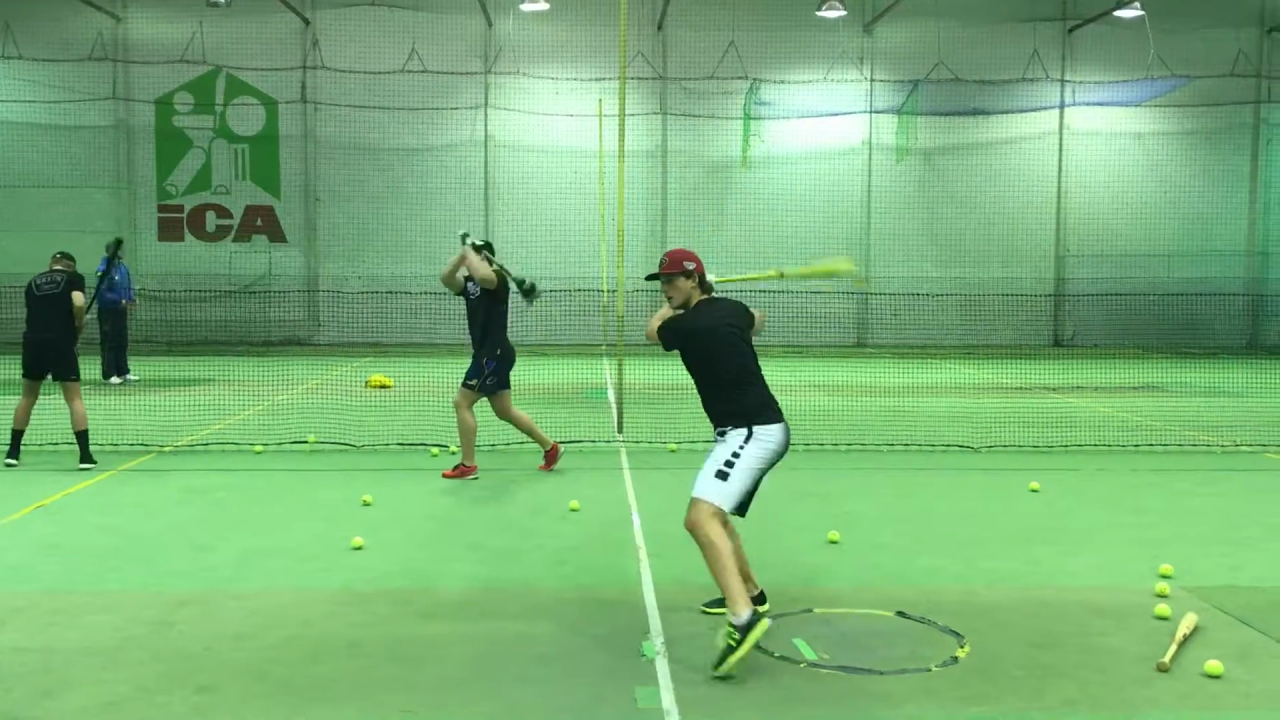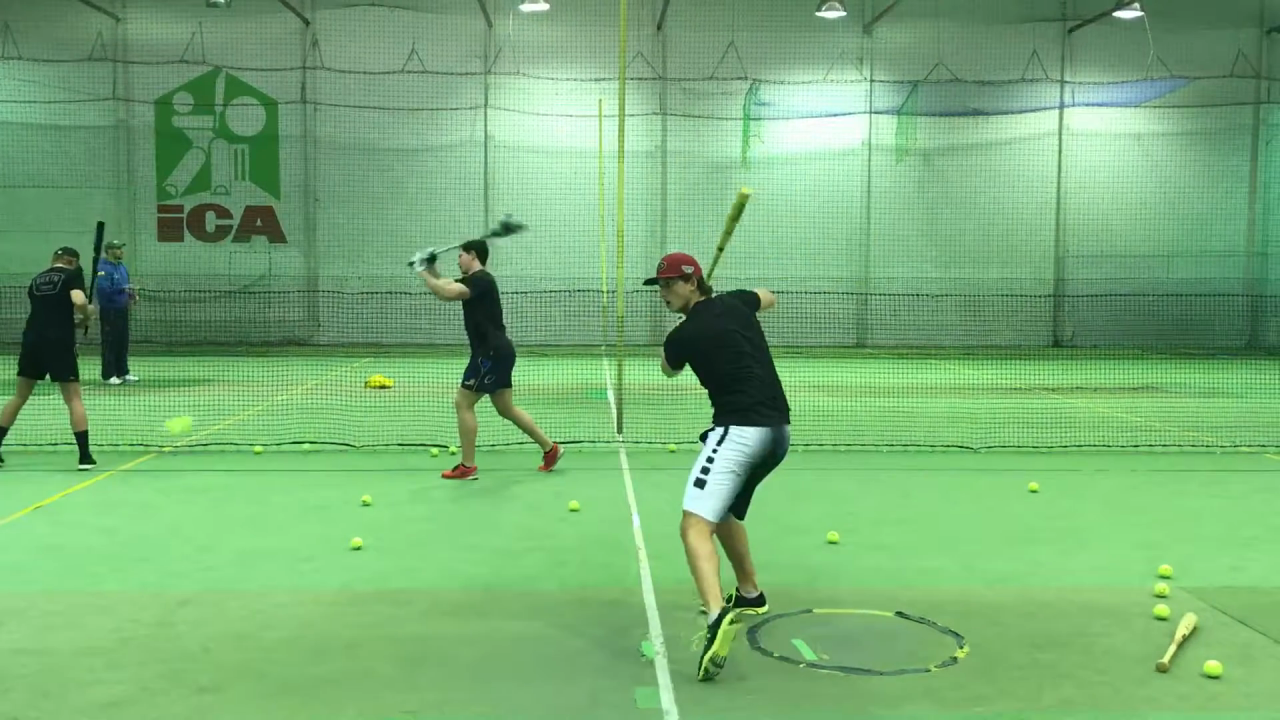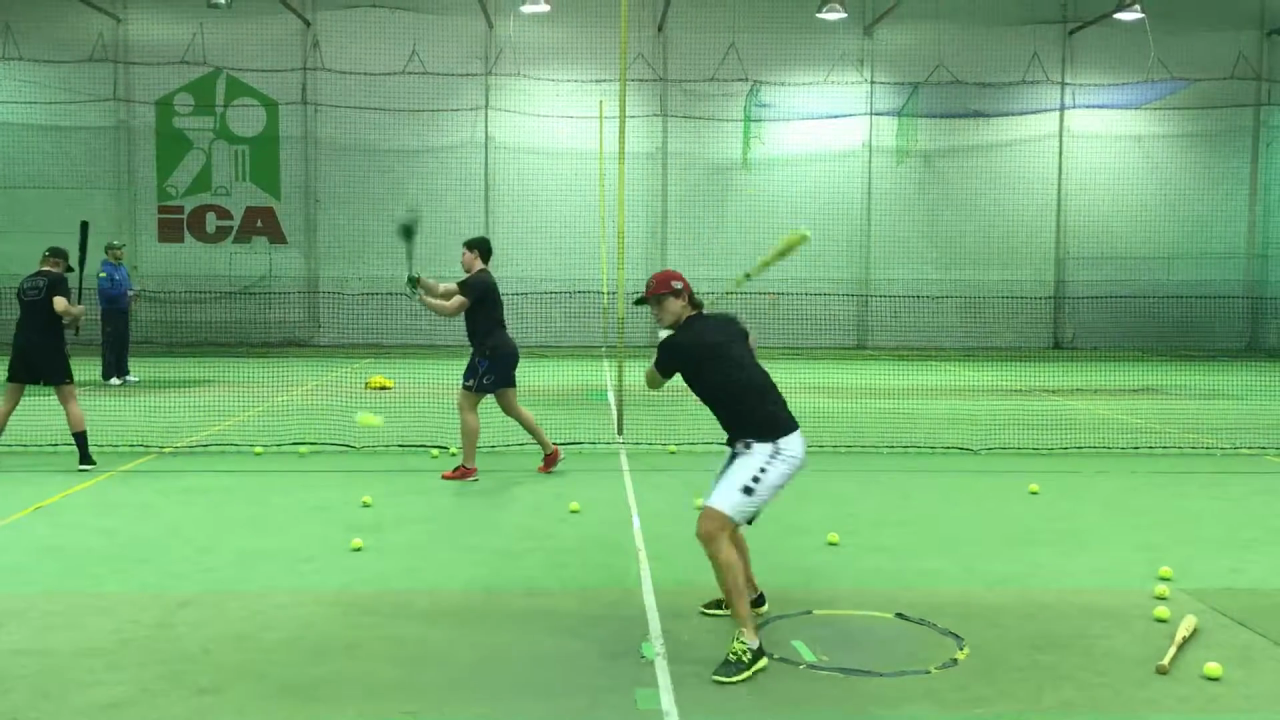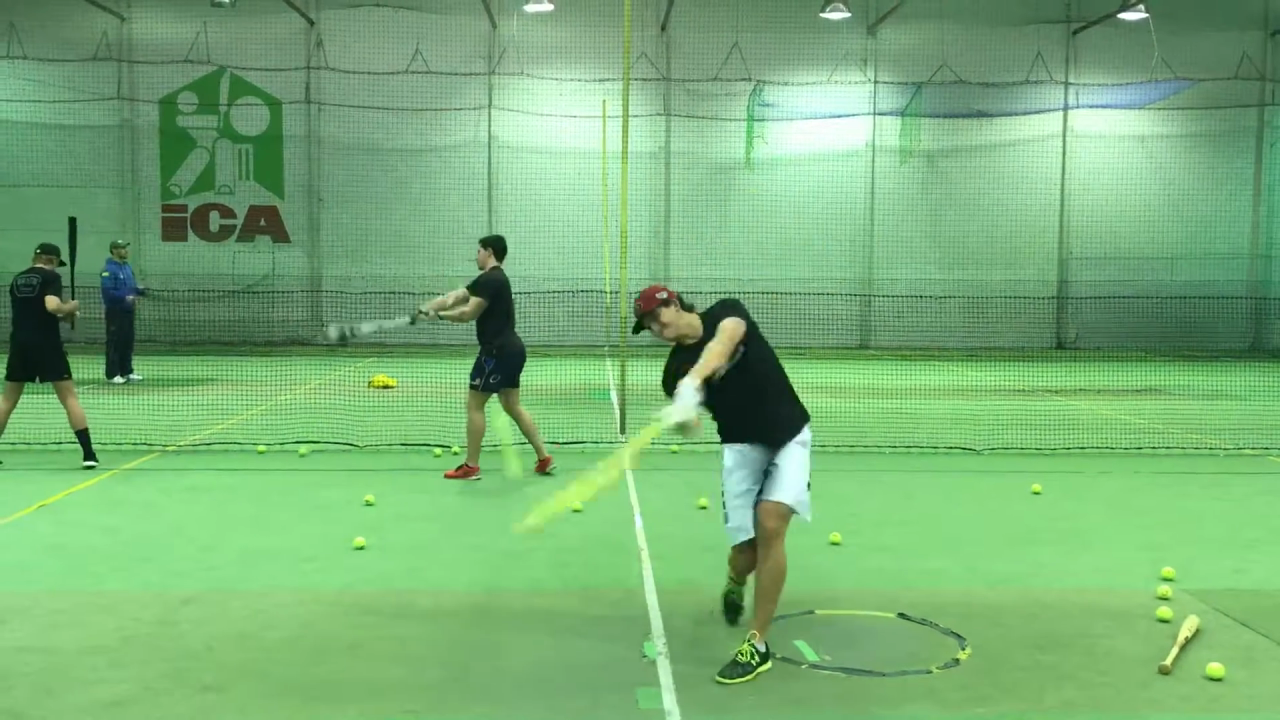
dt=0.2s
person 1, frame 1
left shoulder: (683, 327)
right shoulder: (733, 309)
left elbow: (652, 332)
right elbow: (758, 323)
left wrist: (674, 307)
left hip: (750, 432)
right hip: (770, 428)
left knee: (699, 516)
right knee: (711, 508)
left ankle: (743, 615)
right ankle: (749, 591)
person 1, frame 2
left shoulder: (682, 335)
right shoulder: (735, 302)
left elbow: (668, 370)
right elbow: (769, 297)
left hip: (740, 431)
right hip: (776, 430)
left knee: (694, 526)
right knee: (721, 511)
left ankle: (720, 618)
right ankle: (748, 593)
person 1, frame 3
left shoulder: (674, 345)
right shoulder: (724, 324)
left elbow: (652, 381)
right elbow: (744, 342)
left hip: (774, 445)
right hip: (752, 444)
left knee: (711, 524)
right knee: (715, 525)
left ankle: (749, 640)
right ankle: (747, 594)
person 1, frame 4
left shoulder: (724, 312)
right shoulder: (674, 369)
left elbow: (720, 348)
right elbow: (685, 420)
left wrist: (692, 383)
right wrist: (682, 412)
left hip: (791, 435)
right hip: (743, 446)
left knee: (772, 523)
right knee: (746, 547)
left ankle: (758, 643)
right ankle: (737, 583)
person 2, frame 1
left shoulder: (496, 278)
right shoulder: (471, 283)
left elbow: (483, 275)
right elbow: (446, 279)
left wrist: (470, 249)
right wrist: (462, 255)
left hip: (494, 353)
right hip: (492, 353)
left knee: (462, 402)
right knee: (504, 410)
left ankle: (467, 465)
right ankle: (550, 447)
person 2, frame 2
left shoulder: (480, 280)
right shoulder: (474, 280)
left elbow: (447, 292)
right elbow: (442, 286)
left wrist: (423, 271)
right wrist: (430, 266)
left hip: (492, 352)
right hip: (498, 352)
left knee: (463, 403)
right knee: (506, 408)
left ankle: (467, 466)
right ankle: (550, 448)
person 2, frame 3
left shoulder: (478, 281)
right shoulder: (476, 281)
left elbow: (450, 309)
right elbow: (442, 289)
left wrist: (422, 298)
right wrist: (421, 282)
left hip: (491, 352)
right hip: (503, 350)
left knee: (466, 404)
right knee: (511, 406)
left ankle: (468, 467)
right ankle: (550, 450)
person 2, frame 4
left shoulder: (489, 279)
right shoulder: (493, 279)
left elbow: (470, 313)
right elbow: (455, 297)
left wrist: (439, 315)
right wrist: (429, 307)
left hip: (498, 351)
right hip: (511, 350)
left knee: (474, 404)
right knee: (512, 405)
left ankle: (470, 466)
right ankle: (543, 457)
person 3, frame 1
left shoulder: (33, 282)
right shoulder: (73, 277)
left elbow: (35, 313)
right elbow: (79, 304)
right wrist: (79, 324)
left hip: (32, 342)
right hip: (60, 343)
left knee: (28, 398)
right knee: (74, 399)
left ankle: (13, 451)
right ankle: (85, 455)
person 3, frame 2
left shoulder: (36, 280)
right shoulder: (72, 275)
right elbow: (79, 302)
left wrist: (74, 323)
right wrist: (88, 312)
left hip: (32, 341)
right hip: (59, 344)
left knee: (19, 397)
right knee: (74, 400)
right ankle: (85, 456)
person 3, frame 3
left shoulder: (25, 283)
right shoulder: (57, 279)
right elbow: (60, 308)
left wrist: (66, 322)
right wrist: (76, 312)
left hip: (22, 347)
right hip: (50, 348)
right knee: (70, 402)
right ankle: (84, 456)
person 3, frame 4
right shoulder: (50, 277)
right elbow: (51, 306)
left wrist: (63, 315)
right wrist: (70, 307)
left hip: (19, 345)
right hip: (47, 345)
right knee: (70, 399)
right ankle: (88, 453)
